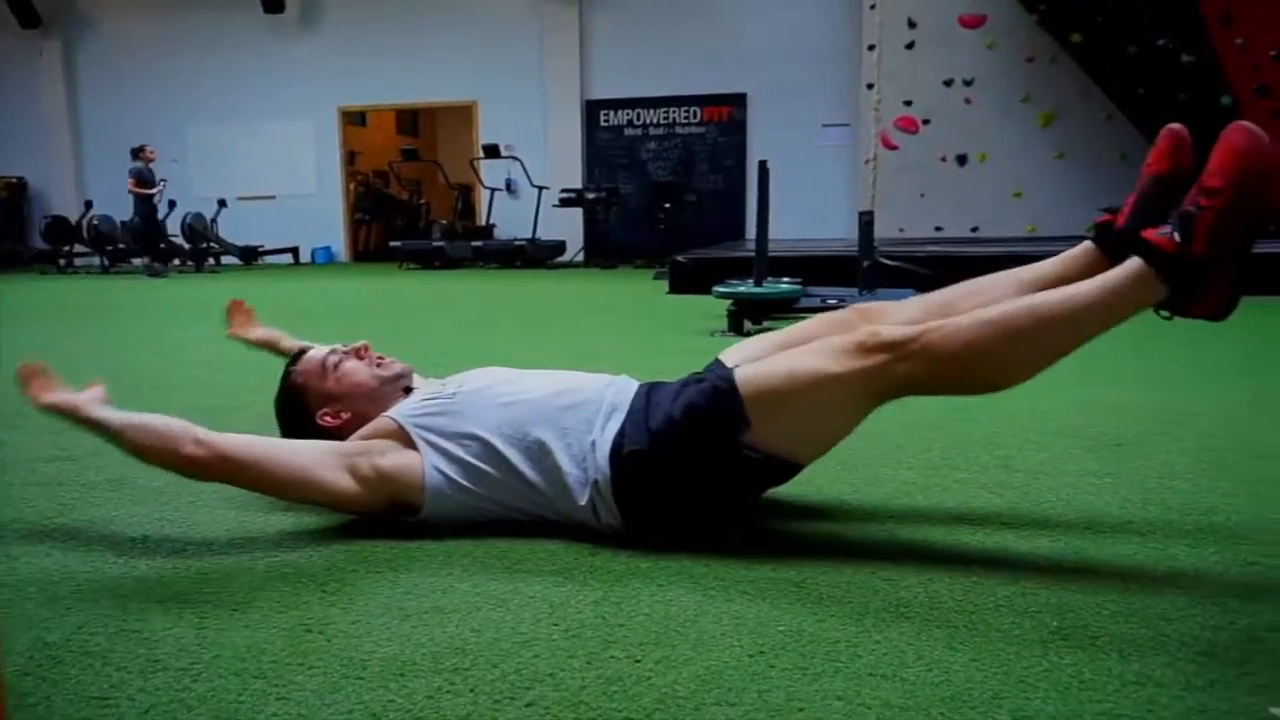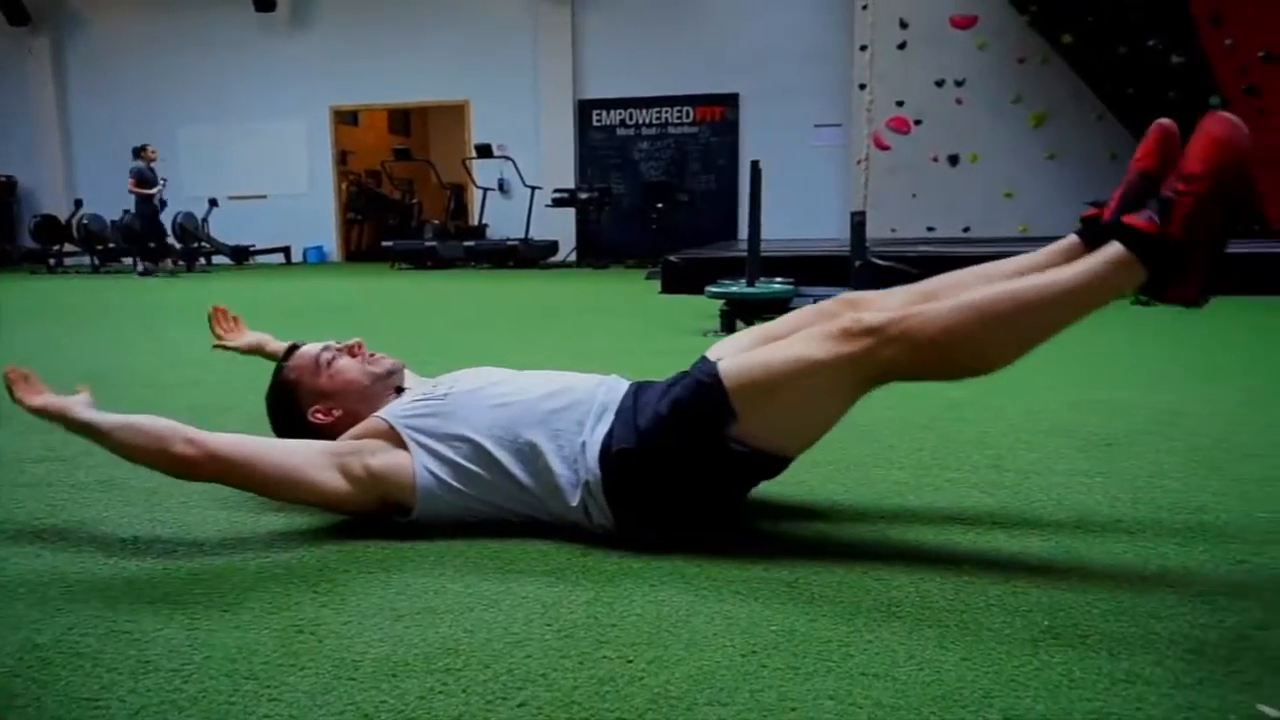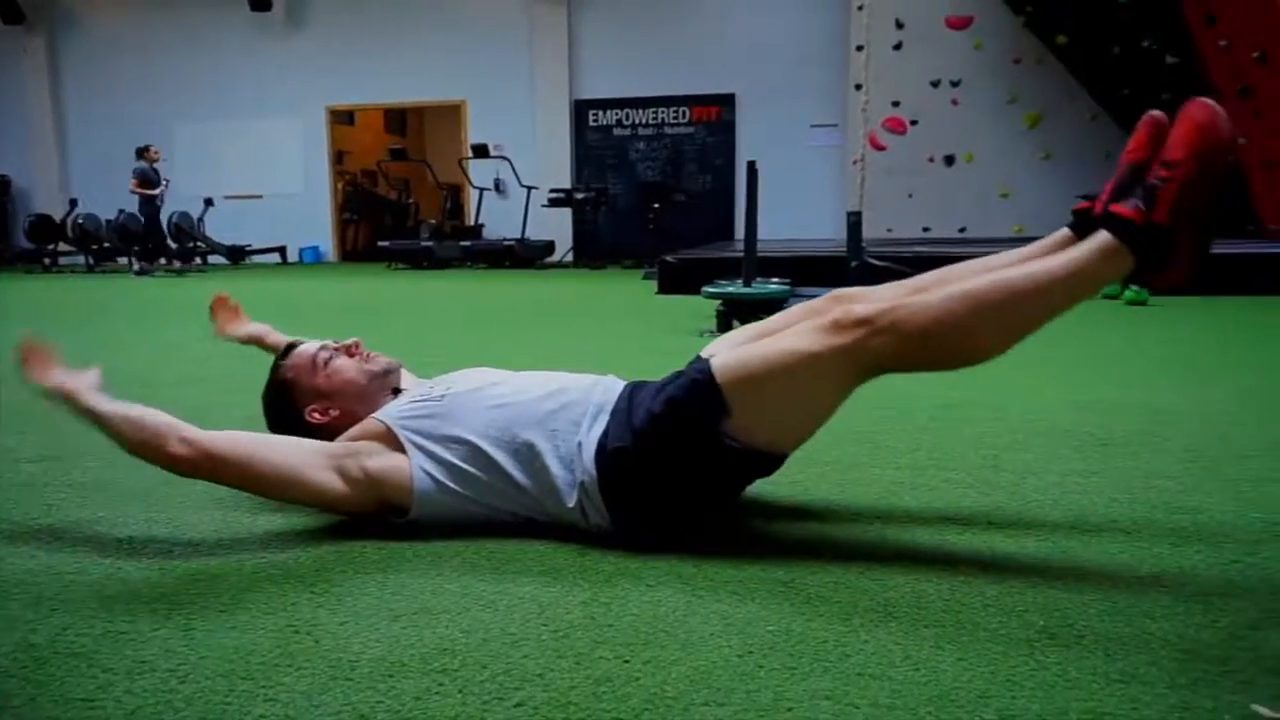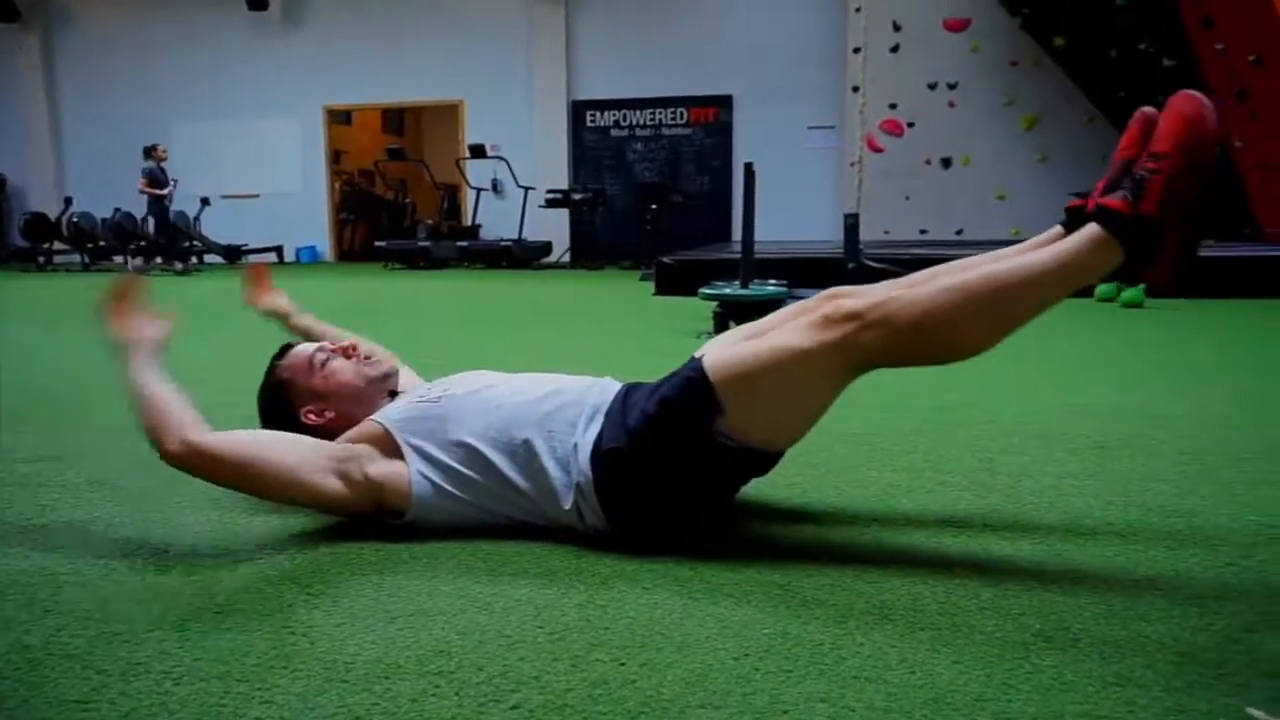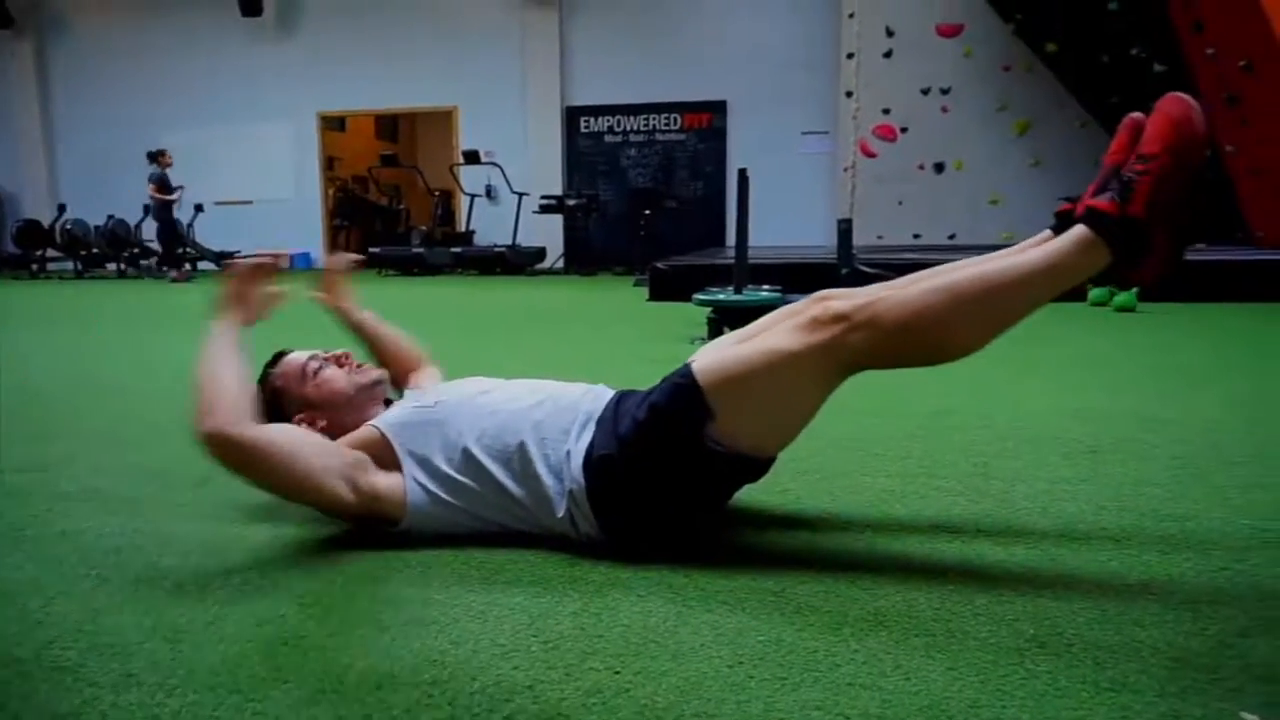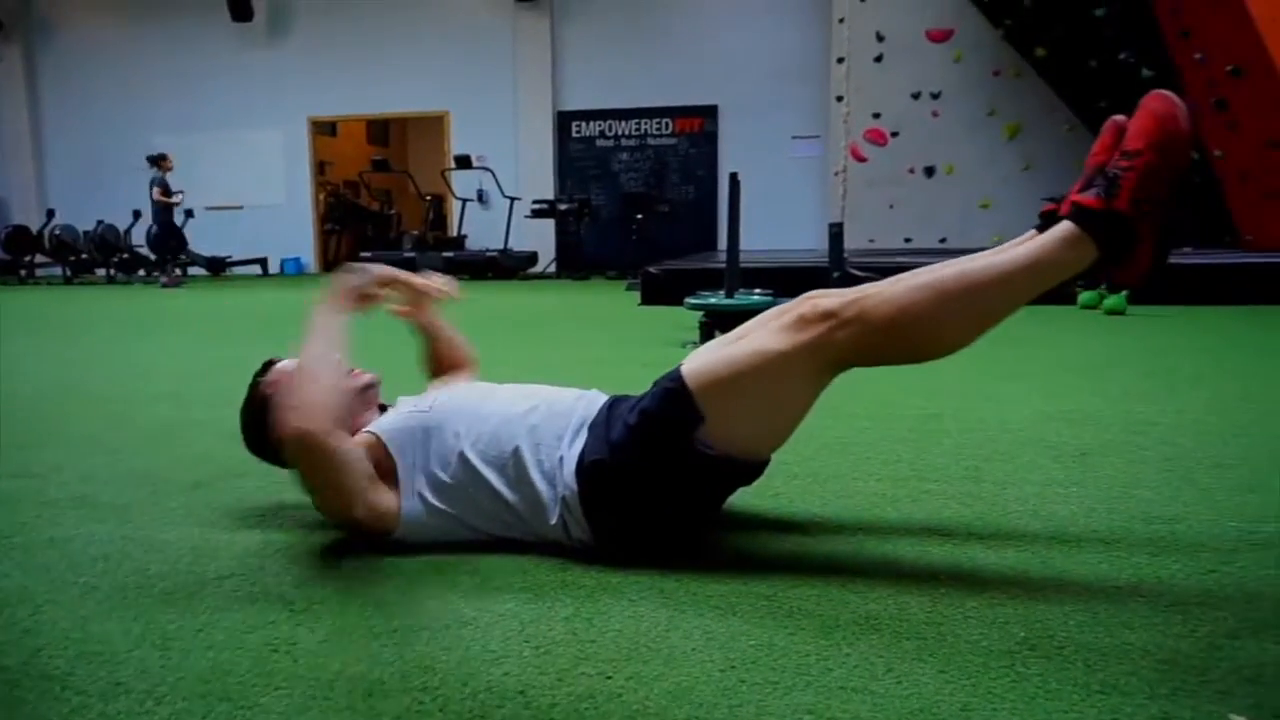
dt=0.1s
person 1, frame 1
left shoulder: (426, 408)
right shoulder: (369, 464)
left elbow: (357, 368)
right elbow: (208, 449)
left wrist: (275, 339)
right wrist: (84, 411)
left hip: (660, 421)
right hip: (656, 466)
left knee: (871, 320)
right knee: (891, 352)
left ankle: (1118, 249)
right ankle: (1166, 269)
person 1, frame 2
left shoulder: (416, 405)
right shoulder: (360, 462)
left elbow: (348, 365)
right elbow: (199, 448)
left wrist: (259, 343)
left hip: (647, 416)
right hip: (644, 464)
left knee: (854, 310)
right knee: (874, 338)
left ankle: (1099, 243)
right ankle: (1144, 254)
person 1, frame 3
left shoulder: (410, 411)
right shoulder: (356, 459)
left elbow: (340, 362)
right elbow: (180, 442)
left wrist: (253, 331)
right wrist: (81, 390)
left hip: (639, 430)
right hip: (639, 463)
left knee: (855, 306)
right knee: (859, 328)
left ankle: (1100, 233)
right ankle: (1124, 241)
person 1, frame 4
left shoulder: (409, 412)
right shoulder: (360, 463)
left elbow: (367, 363)
right elbow: (197, 446)
left wrist: (287, 313)
right wrist: (142, 355)
left hip: (643, 428)
right hip: (637, 465)
left knee: (845, 306)
right knee: (855, 324)
left ankle: (1087, 231)
right ankle: (1113, 239)
person 1, frame 5
left shoulder: (396, 423)
right shoulder: (351, 473)
left elbow: (413, 375)
right elbow: (227, 428)
left wrist: (353, 305)
right wrist: (231, 327)
left hip: (631, 442)
right hip: (629, 473)
left knee: (839, 310)
right knee: (841, 323)
left ankle: (1085, 232)
right ankle: (1110, 234)
person 1, frame 6
left shoulder: (405, 423)
right shoulder: (362, 483)
left elbow: (455, 369)
right elbow: (300, 435)
left wrist: (419, 303)
right wrist: (333, 309)
left hip: (625, 447)
right hip: (624, 478)
left knee: (823, 309)
right knee: (832, 322)
left ankle: (1066, 231)
right ankle: (1094, 233)
